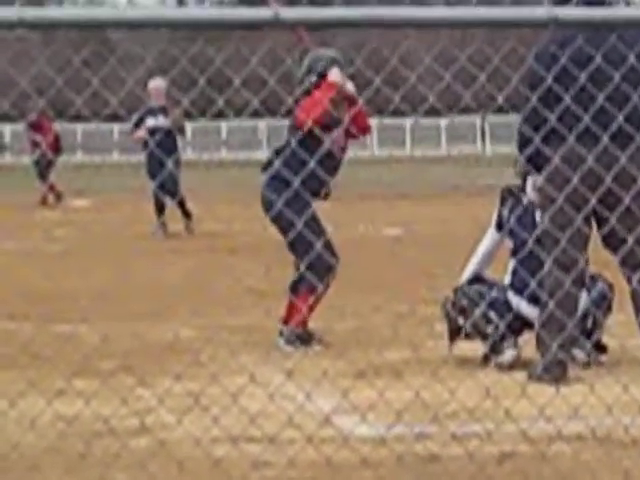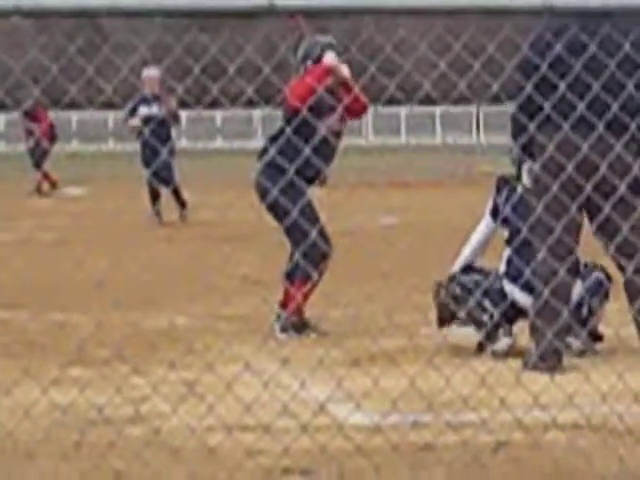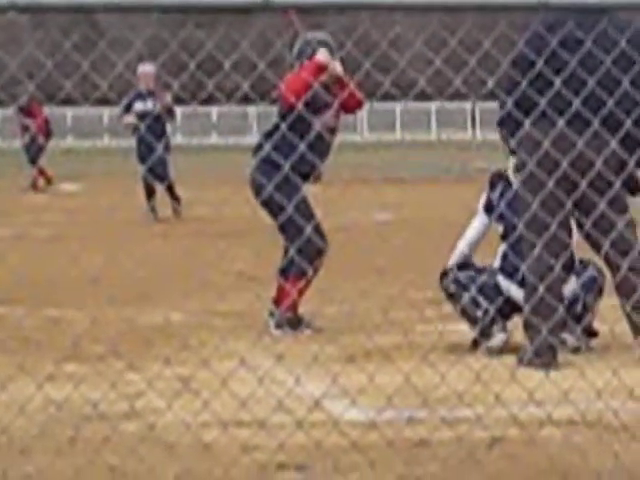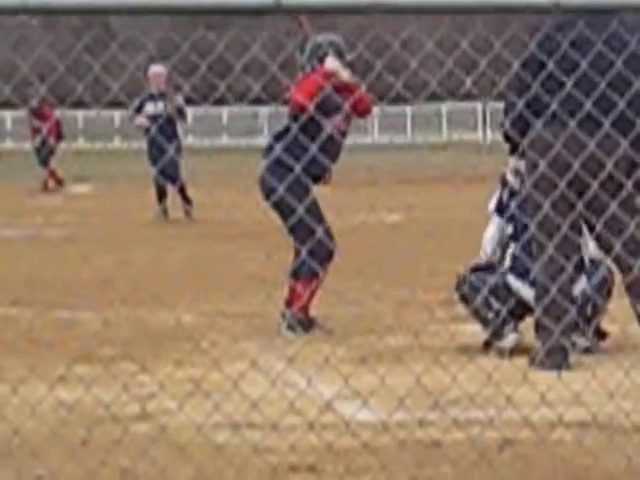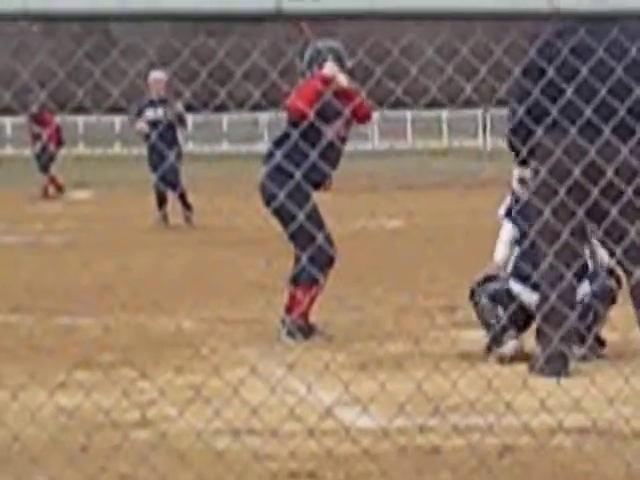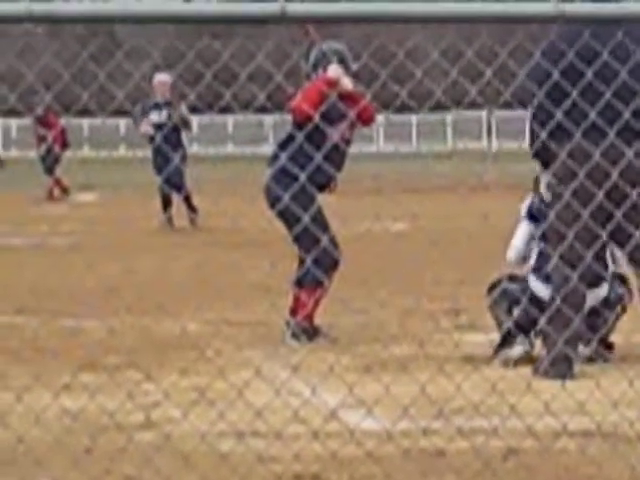
dt=0.2s
person 1, frame 1
left shoulder: (556, 46)
left elbow: (535, 112)
left wrist: (533, 166)
left hip: (567, 160)
left knee: (562, 262)
left ankle: (552, 359)
person 1, frame 2
left shoulder: (550, 34)
left elbow: (528, 101)
left wrist: (526, 154)
left hip: (558, 149)
left knee: (554, 251)
left ankle: (547, 349)
person 1, frame 3
left shoulder: (547, 28)
left elbow: (513, 89)
left wrist: (515, 143)
left hip: (545, 144)
right hip: (605, 149)
left knee: (544, 247)
left ankle: (541, 345)
person 1, frame 4
left shoulder: (558, 29)
left elbow: (521, 90)
left wrist: (518, 144)
left hip: (554, 145)
left knee: (553, 248)
left ankle: (552, 347)
person 1, frame 5
left shoulder: (559, 35)
left elbow: (525, 98)
left wrist: (522, 155)
left hip: (561, 152)
left knee: (558, 254)
left ankle: (553, 353)
person 1, frame 6
left shoulder: (566, 38)
left elbow: (544, 105)
left wrist: (546, 161)
left hip: (578, 155)
left knee: (568, 256)
left ankle: (557, 356)
person 2, frame 1
left shoulder: (338, 110)
right shoulder: (310, 104)
left elbow: (362, 129)
right elbow: (311, 119)
left wrist: (351, 97)
right wrist: (331, 86)
left hip: (295, 196)
right hip: (283, 193)
left knee: (316, 259)
right knee: (322, 260)
left ankle: (292, 324)
right ankle: (294, 329)
person 2, frame 2
left shoulder: (334, 93)
right shoulder: (307, 90)
left elbow: (360, 108)
right elbow: (294, 96)
left wrist: (346, 80)
right wrist: (324, 68)
left hip: (291, 182)
right hip: (278, 180)
left knee: (308, 246)
right knee: (316, 248)
left ankle: (288, 311)
right ankle: (290, 317)
person 2, frame 3
left shoulder: (329, 90)
right shoulder: (301, 85)
left elbow: (356, 103)
right elbow: (288, 94)
left wrist: (339, 77)
right wrist: (317, 66)
left hip: (286, 178)
right hip: (273, 175)
left knee: (304, 242)
right knee: (311, 244)
left ankle: (281, 308)
right ankle: (284, 314)
person 2, frame 4
left shoulder: (339, 93)
right shoulder: (311, 86)
left elbow: (365, 108)
right elbow: (298, 101)
left wrist: (348, 82)
right wrist: (325, 73)
left hip: (296, 179)
right hip: (283, 177)
left knee: (313, 244)
right knee: (319, 246)
left ankle: (294, 310)
right ankle: (296, 315)
person 2, frame 5
left shoulder: (339, 98)
right shoulder: (310, 91)
left elbow: (364, 115)
right elbow: (295, 109)
left wrist: (347, 88)
right wrist: (323, 79)
left hip: (296, 186)
right hip: (283, 184)
left knee: (312, 250)
right knee: (320, 252)
left ankle: (293, 317)
right ankle: (295, 322)
person 2, frame 6
left shoulder: (344, 101)
right shoulder: (314, 93)
left elbow: (368, 117)
right elbow: (298, 110)
left wrist: (351, 91)
right wrist: (327, 81)
left hip: (302, 189)
right hip: (288, 186)
left knee: (316, 253)
right knee: (325, 254)
left ankle: (298, 319)
right ankle: (300, 324)
person 3, frame 1
left shoulder: (510, 200)
left elbow: (485, 252)
left wrist: (460, 288)
left hip: (523, 308)
left knee: (466, 292)
right knee: (602, 286)
left ankle: (501, 343)
right ankle: (584, 344)
person 3, frame 2
left shoulder: (506, 190)
left elbow: (478, 240)
left wrist: (452, 277)
left hip: (518, 297)
left knee: (459, 280)
right knee: (598, 275)
left ankle: (496, 332)
right ankle: (579, 333)
person 3, frame 3
left shoulder: (500, 185)
left elbow: (471, 238)
left wrist: (449, 269)
left hip: (513, 291)
right hip: (562, 292)
left knee: (454, 276)
right knee: (592, 272)
left ankle: (491, 328)
right ankle: (574, 328)
person 3, frame 4
left shoulder: (508, 189)
left elbow: (488, 252)
right elbow: (590, 252)
left hip: (523, 291)
right hip: (571, 293)
left knee: (469, 279)
right knee: (602, 270)
left ankle: (503, 329)
right ankle: (584, 330)
person 3, frame 5
left shoulder: (518, 198)
left elbow: (501, 259)
right elbow: (605, 263)
left hip: (526, 295)
right hip: (575, 296)
left knee: (482, 289)
right knee: (609, 279)
left ankle: (506, 336)
right ankle: (584, 338)
person 3, frame 6
left shoulder: (538, 198)
left elbow: (513, 257)
left hip: (545, 293)
right hip: (591, 294)
left knee: (501, 288)
right knee: (620, 285)
left ankle: (517, 339)
right ankle: (592, 341)
person 4, frame 1
left shoulder: (170, 111)
right shoulder: (144, 112)
left elbow: (181, 132)
right elbow: (134, 131)
left wrist: (176, 122)
right wrist: (139, 134)
left hip: (171, 155)
right hip: (153, 155)
left knee: (172, 188)
right knee: (158, 188)
left ankle: (187, 216)
right ankle: (161, 222)
person 4, frame 2
left shoulder: (166, 99)
right shoulder: (138, 101)
left elbow: (175, 121)
right elbow: (128, 119)
left wrist: (171, 111)
right wrist: (132, 122)
left hip: (165, 144)
right hip: (147, 144)
left knee: (167, 176)
right knee: (152, 176)
left ankle: (182, 205)
right ankle: (156, 211)
person 4, frame 3
left shoulder: (161, 95)
right shoulder: (133, 97)
left elbow: (171, 116)
right elbow: (124, 114)
left wrist: (165, 105)
right wrist: (127, 119)
left hip: (160, 139)
right hip: (143, 140)
left knee: (161, 172)
right knee: (147, 172)
left ankle: (175, 200)
right ankle: (151, 206)
person 4, frame 4
left shoulder: (172, 96)
right shoulder: (144, 98)
left elbow: (182, 117)
right elbow: (135, 115)
left wrist: (175, 105)
right wrist: (138, 120)
left hip: (171, 141)
right hip: (154, 141)
left knee: (172, 174)
right knee: (159, 174)
left ankle: (187, 202)
right ankle: (162, 208)
person 4, frame 5
left shoulder: (172, 103)
right shoulder: (144, 104)
left elbow: (183, 124)
right elbow: (136, 120)
left wrist: (175, 112)
right wrist: (138, 125)
left hip: (171, 147)
right hip: (154, 147)
left knee: (173, 179)
right knee: (159, 180)
left ankle: (187, 208)
right ankle: (162, 214)
person 4, frame 6
left shoulder: (176, 105)
right shoulder: (147, 106)
left elbow: (187, 126)
right elbow: (138, 119)
left wrist: (179, 116)
right wrist: (143, 127)
left hip: (176, 149)
right hip: (159, 150)
left knee: (177, 182)
right knee: (164, 182)
left ankle: (192, 211)
right ankle: (167, 215)
